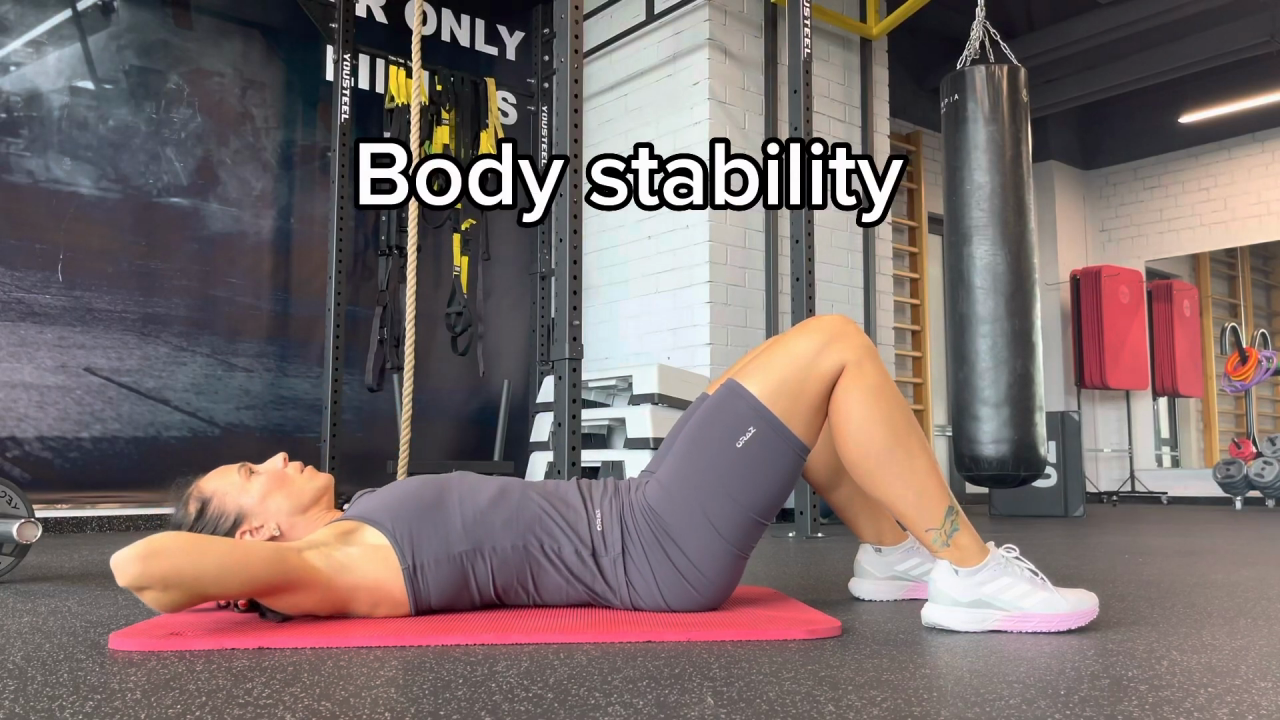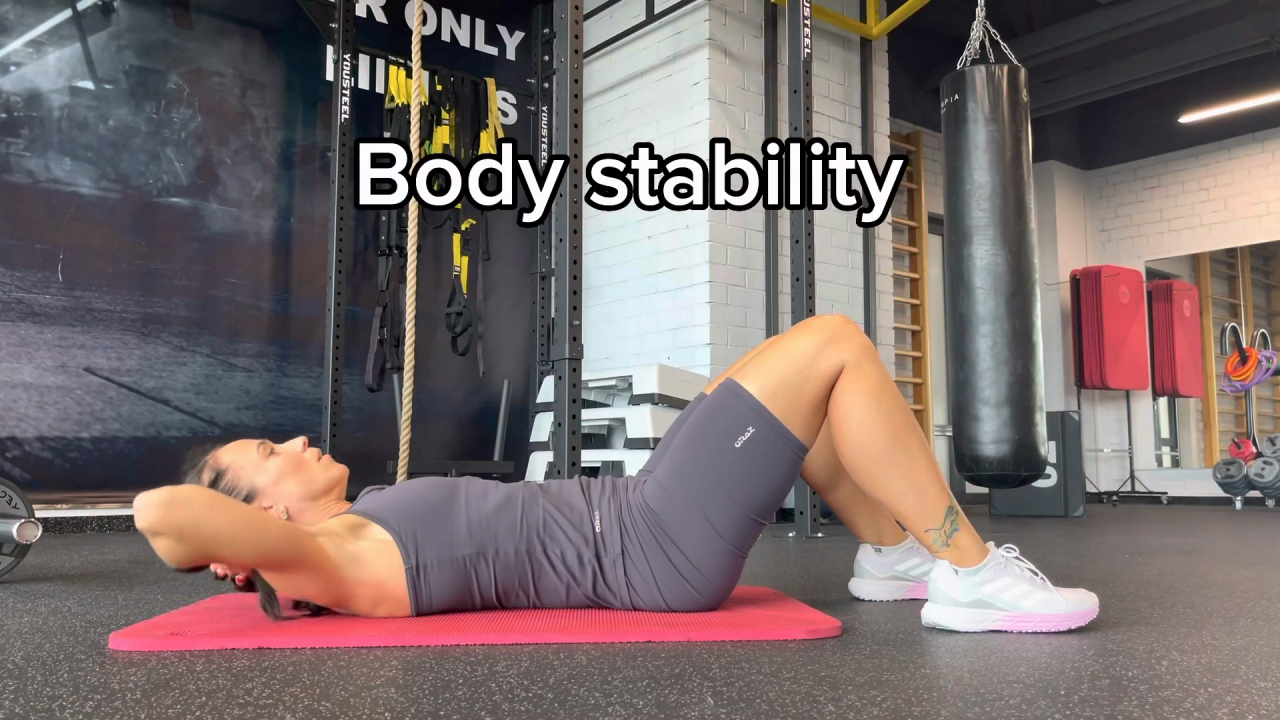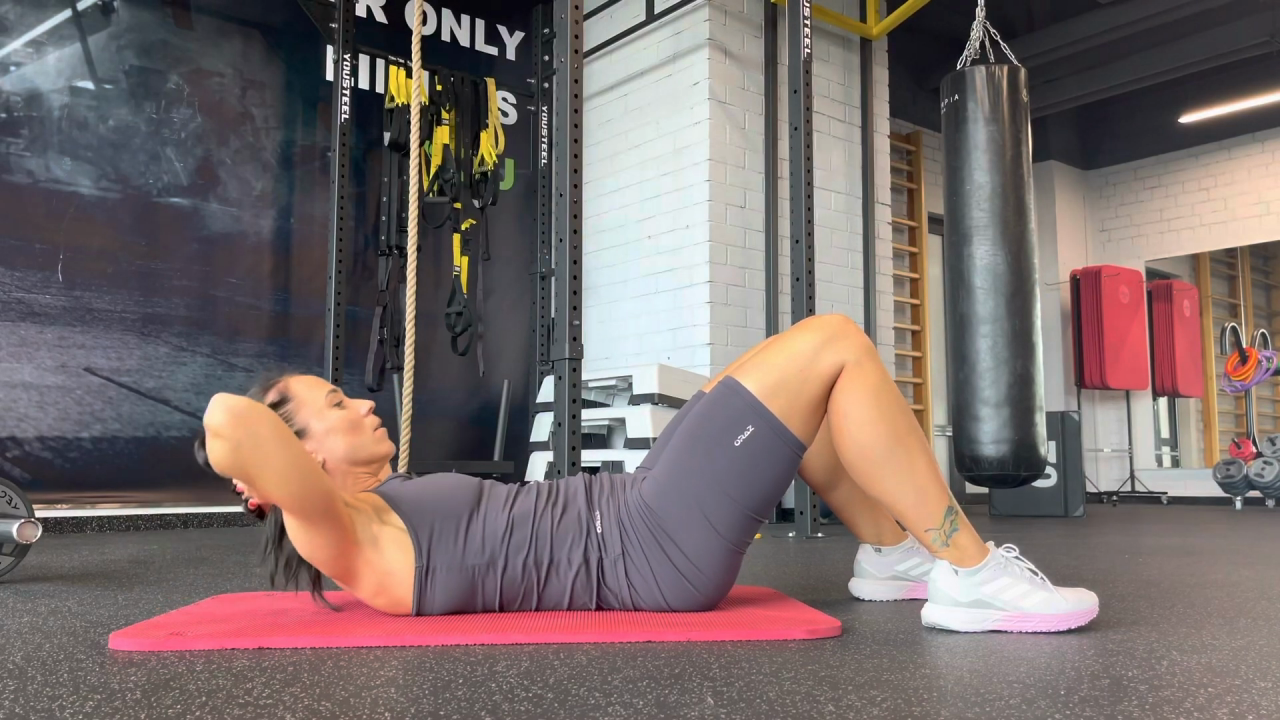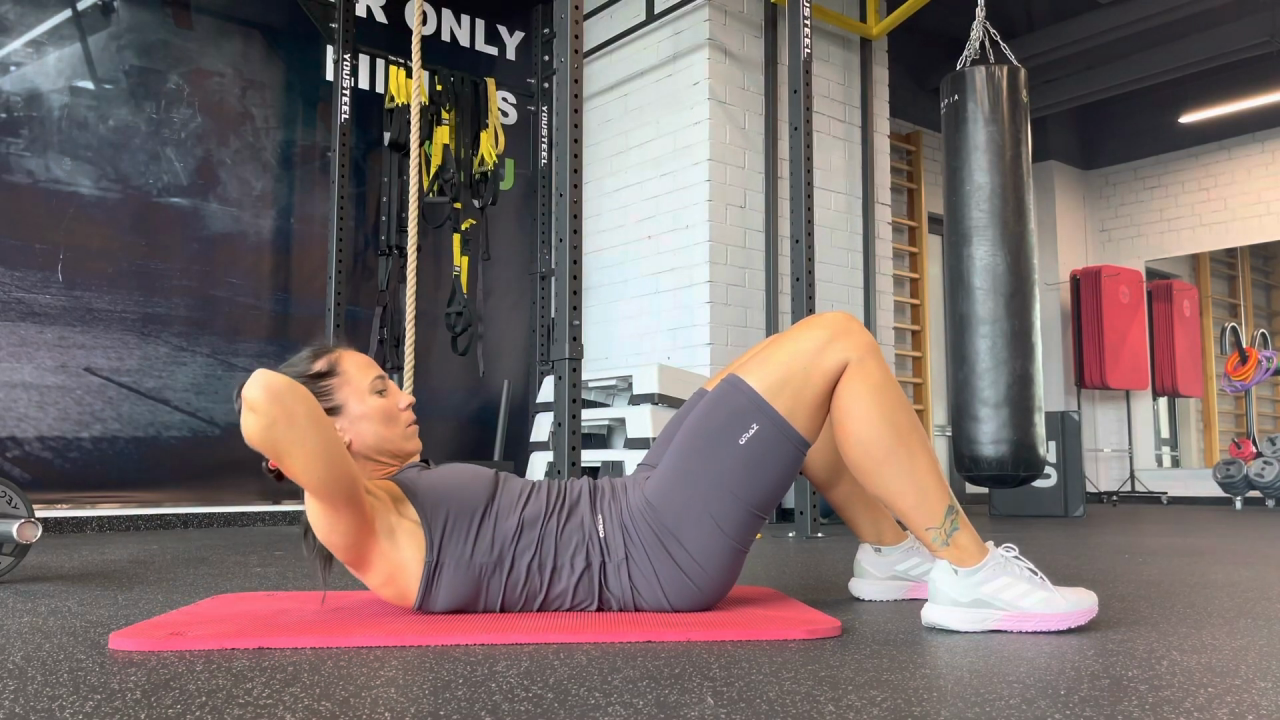
dt=0.3s
person 1, frame 1
left shoulder: (351, 536)
right shoulder: (333, 569)
right elbow: (140, 566)
right wrist: (210, 566)
left hip: (636, 518)
right hip: (661, 551)
left knee: (808, 373)
right knee: (837, 344)
left ankle: (892, 556)
right ankle: (971, 575)
person 1, frame 2
left shoulder: (359, 532)
right shoulder: (340, 566)
right elbow: (159, 512)
right wrist: (222, 541)
left hip: (630, 514)
right hip: (657, 550)
left knee: (808, 379)
right knee: (836, 344)
left ankle: (891, 555)
right ankle: (971, 578)
person 1, frame 3
left shoulder: (377, 516)
right shoulder: (349, 539)
right elbow: (229, 421)
right wrist: (252, 456)
left hip: (631, 519)
right hip: (654, 551)
left knee: (812, 376)
right knee: (836, 345)
left ankle: (891, 555)
right ankle: (970, 575)
person 1, frame 4
left shoulder: (388, 500)
right shoulder: (365, 528)
right elbow: (266, 395)
right wrist: (293, 451)
left hip: (635, 517)
right hip: (657, 551)
left knee: (810, 378)
right knee: (839, 343)
left ankle: (892, 555)
right ankle: (971, 575)
